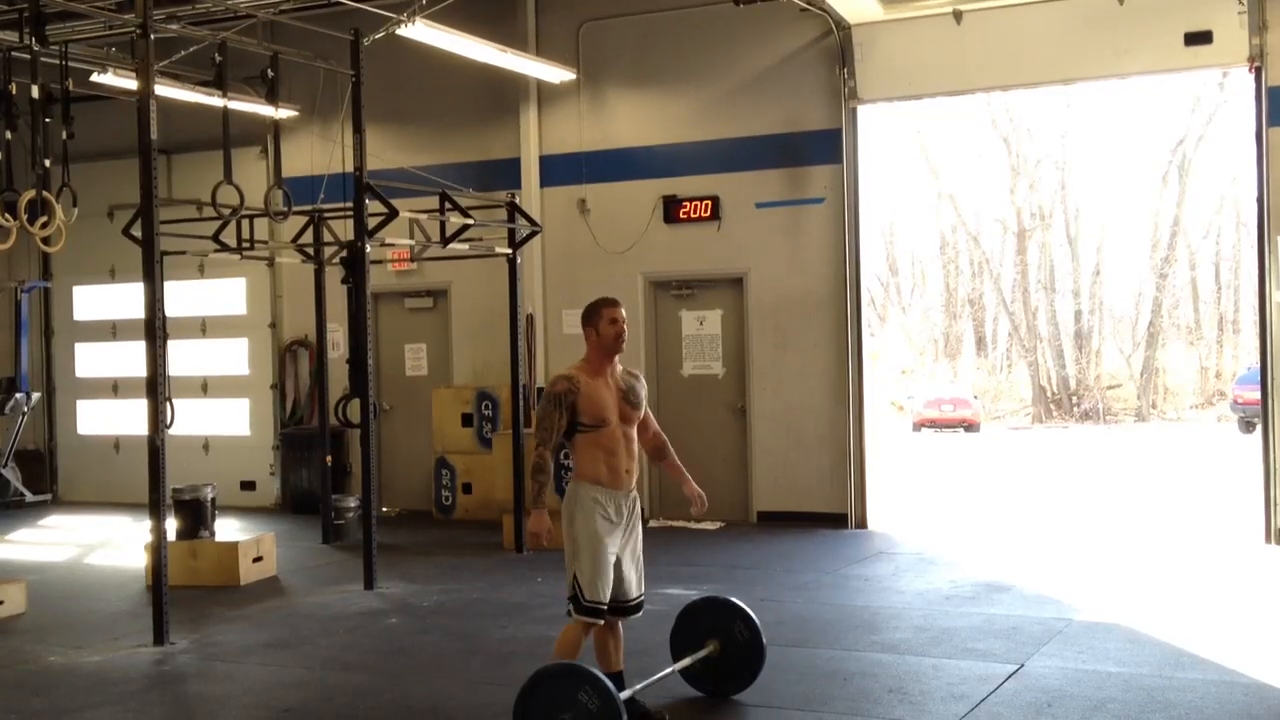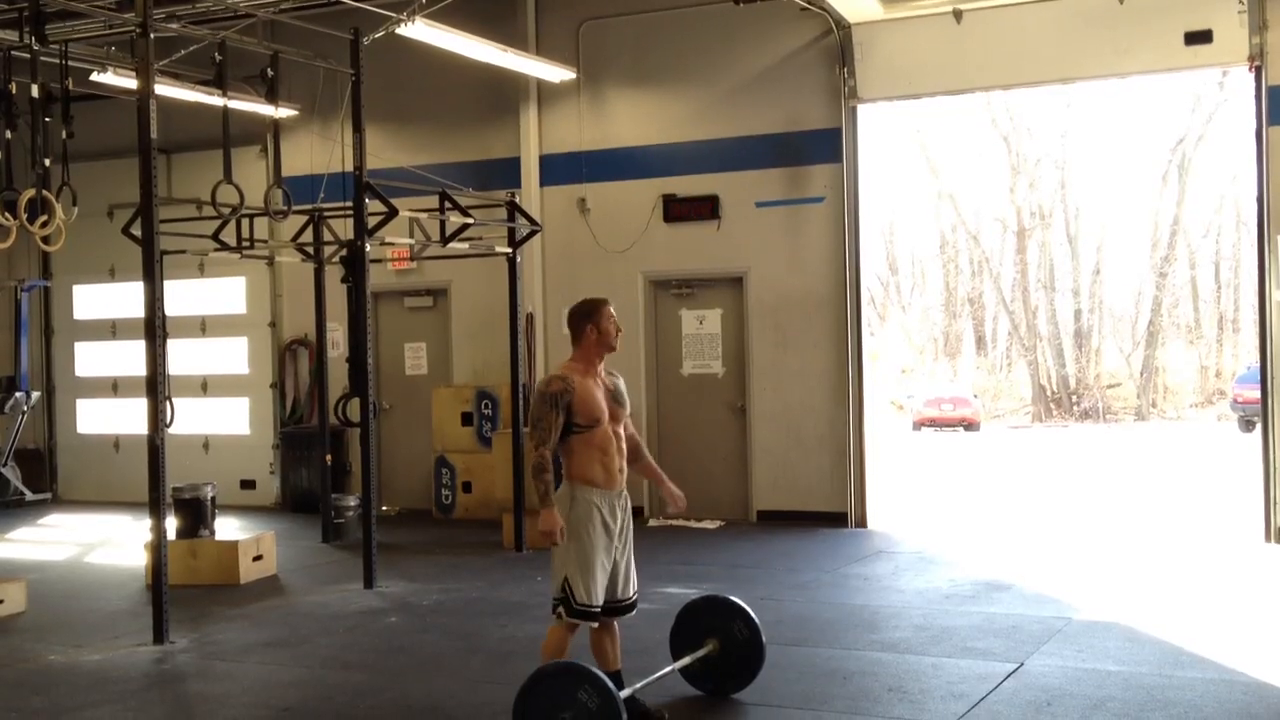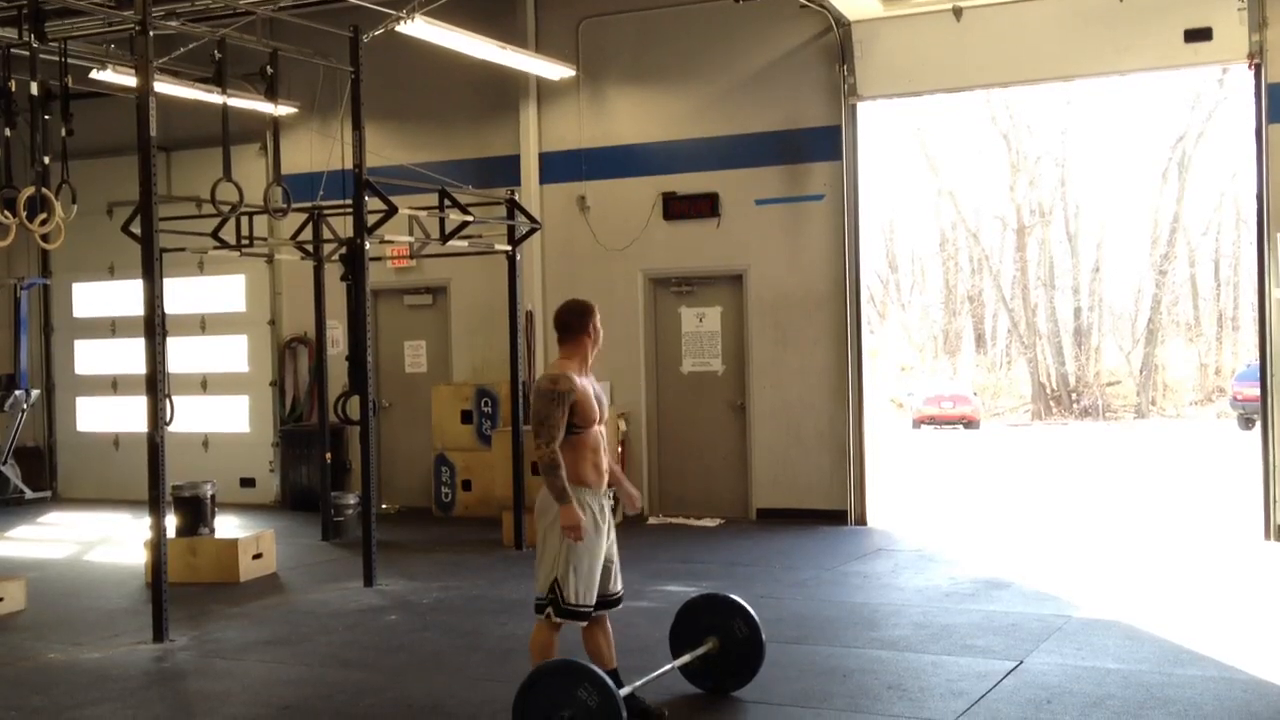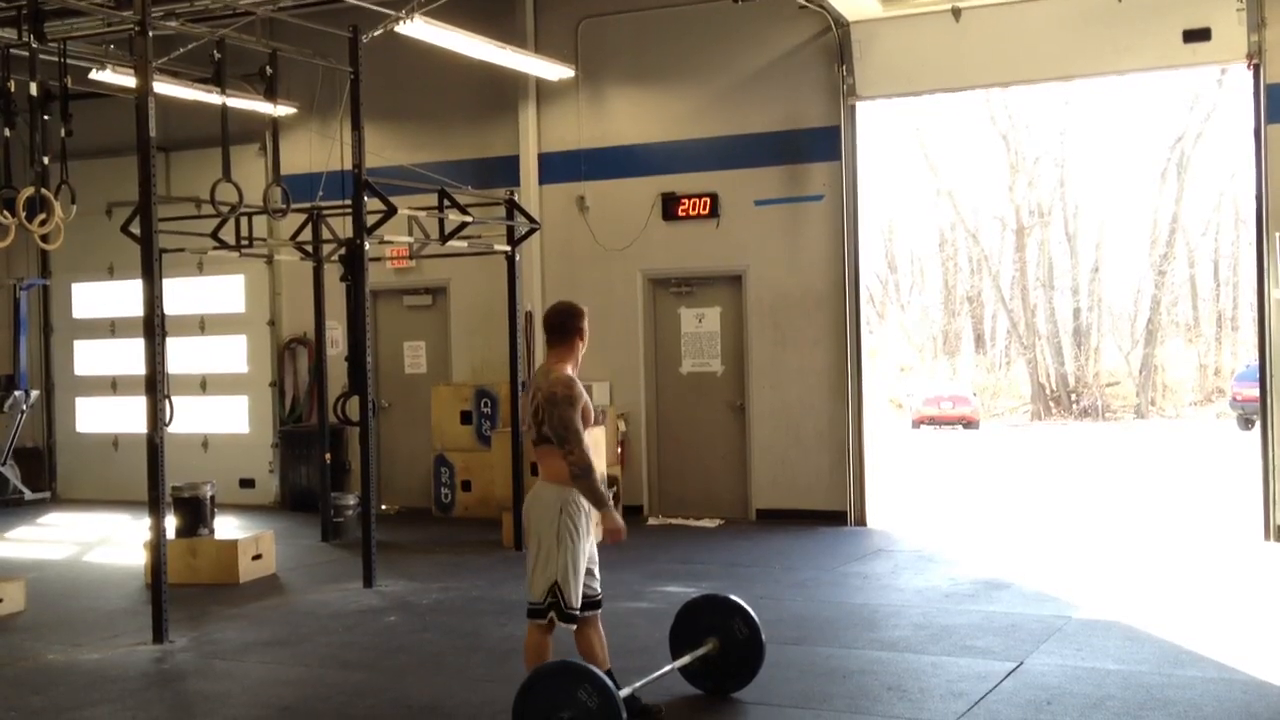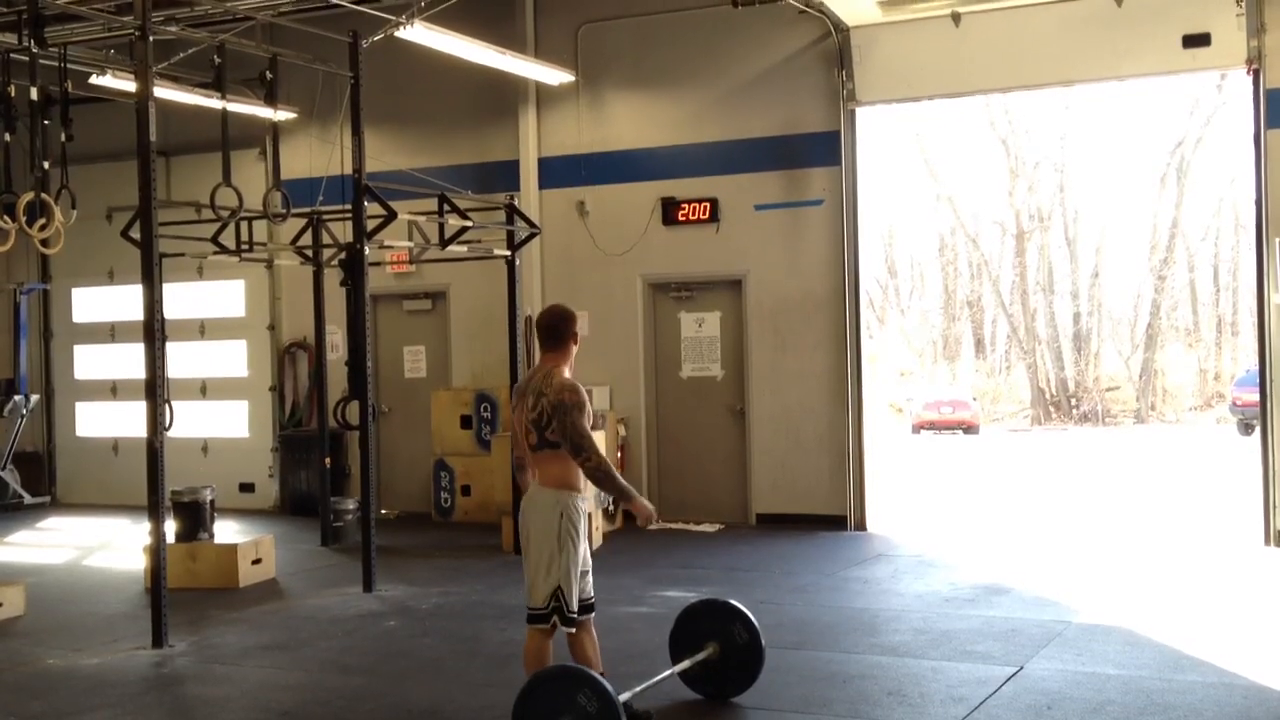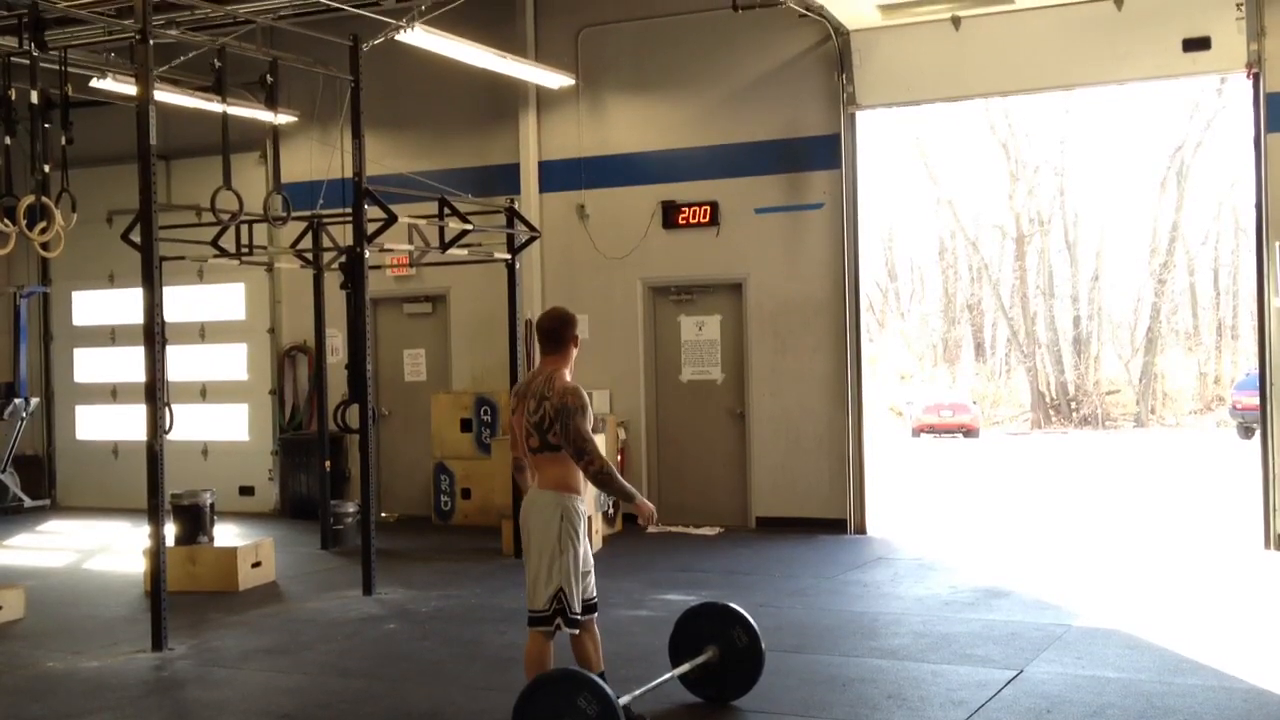
dt=0.2s
person 1, frame 1
left shoulder: (633, 381)
right shoulder: (567, 385)
left elbow: (652, 438)
right elbow: (543, 450)
left wrist: (686, 482)
right wrist: (538, 509)
left hip: (628, 503)
right hip: (591, 502)
left knee: (616, 610)
right knee: (588, 612)
person 1, frame 2
left shoulder: (614, 381)
right shoulder: (559, 385)
right elbow: (541, 451)
left wrist: (663, 483)
right wrist: (547, 508)
left hip: (619, 503)
right hip: (584, 503)
left knee: (610, 610)
right knee: (573, 612)
person 1, frame 3
left shoulder: (586, 379)
right shoulder: (557, 382)
right elbow: (547, 449)
left wrist: (622, 484)
right wrist: (566, 505)
left hip: (597, 501)
right hip: (574, 504)
left knee: (599, 607)
right knee: (556, 611)
person 1, frame 4
left shoulder: (548, 378)
right shoulder: (561, 384)
right elbow: (574, 455)
right wrist: (605, 508)
left hip: (573, 503)
right hip: (559, 505)
left knee: (587, 609)
right knee: (547, 614)
person 1, frame 5
left shoulder: (528, 385)
right shoulder: (565, 390)
left elbow: (520, 453)
right elbow: (588, 458)
left wrist: (531, 492)
right wrist: (633, 500)
left hip: (555, 502)
right hip: (559, 506)
left knee: (580, 612)
right knee: (546, 618)
person 1, frame 6
left shoulder: (525, 388)
right shoulder: (567, 393)
left elbow: (519, 456)
right elbow: (590, 461)
left wrist: (531, 495)
right wrist: (636, 499)
left hip: (546, 502)
right hip: (559, 508)
left knee: (583, 613)
right knee: (547, 620)
